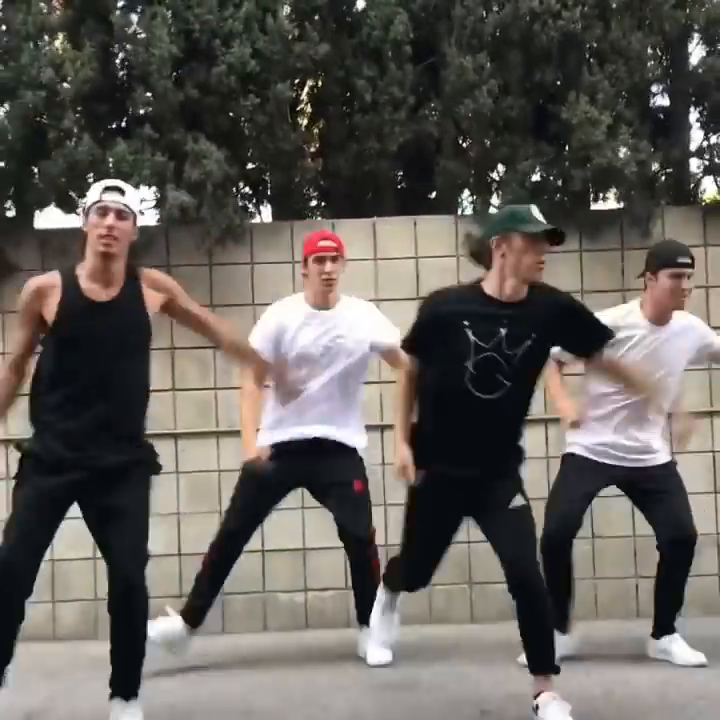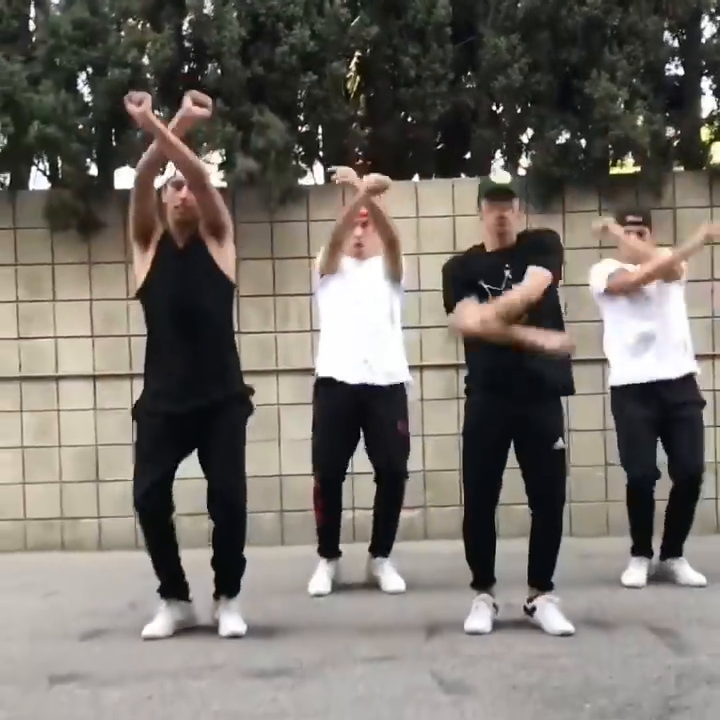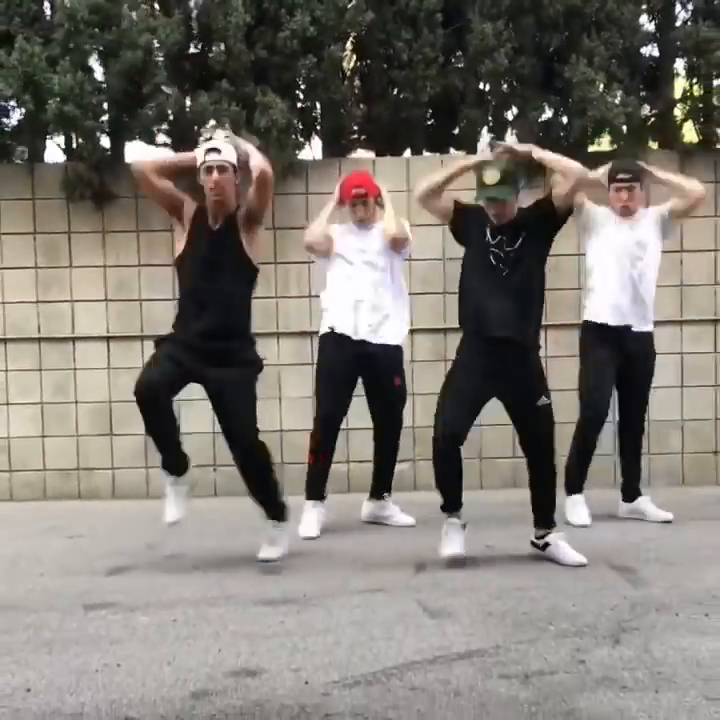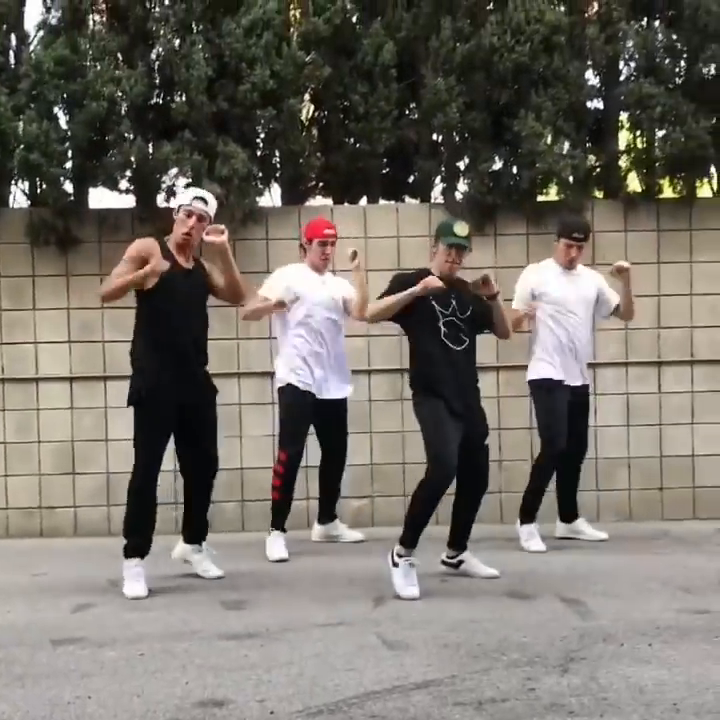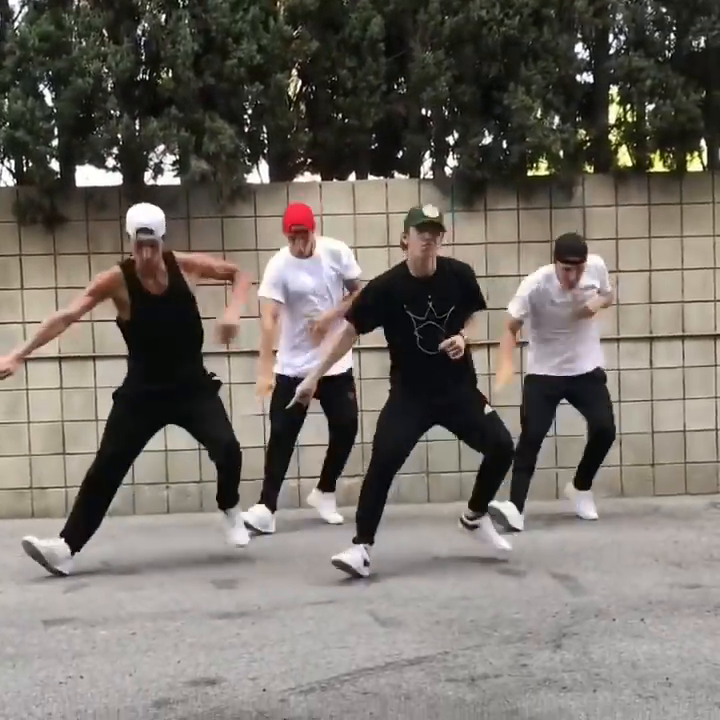
dt=0.7s
person 1, frame 1
left shoulder: (151, 287)
right shoulder: (46, 289)
left elbow: (211, 327)
left wrist: (262, 363)
left hip: (121, 461)
right hip: (52, 457)
left knee: (128, 580)
person 1, frame 2
left shoulder: (217, 235)
right shoulder: (149, 240)
left elbow: (201, 176)
right elbow: (143, 180)
left wrist: (157, 127)
right wrist: (172, 128)
left hip: (222, 398)
right hip: (162, 400)
left knee: (228, 501)
right knee: (150, 502)
left ankle: (227, 598)
right ankle: (175, 600)
person 1, frame 3
left shoulder: (247, 220)
right shoulder: (186, 212)
left elbow: (266, 175)
right elbow: (142, 168)
left wrist: (241, 146)
right wrist: (189, 158)
left hip: (231, 349)
right hip: (184, 341)
left knee: (242, 436)
right knee: (149, 389)
left ankle: (278, 521)
right ankle: (176, 471)
person 1, frame 4
left shoulder: (202, 267)
right shoulder: (147, 249)
left elbow: (237, 296)
right elbow: (107, 293)
left wrist: (223, 250)
right wrist: (145, 273)
left hip: (195, 380)
right hip: (155, 380)
left knee: (203, 464)
right knee: (148, 465)
left ankle: (192, 544)
right ankle: (135, 560)
person 1, frame 5
left shoulder: (185, 265)
right shoulder: (114, 277)
left elbow: (237, 274)
right elbow: (66, 315)
left wrist: (234, 309)
left hip: (192, 385)
right hip: (142, 389)
left knee: (227, 450)
right knee: (106, 468)
left ankle: (230, 513)
right ankle: (66, 547)
person 2, frame 1
left shoulder: (556, 306)
right shoulder: (443, 306)
left elbow: (605, 358)
right elbow: (411, 370)
left wrist: (655, 394)
right wrist: (401, 441)
left hip: (499, 469)
right hip: (446, 466)
left knee: (526, 576)
right knee: (415, 571)
right ankle: (389, 593)
person 2, frame 2
left shoulder: (542, 245)
right shoulder: (460, 267)
left elbow: (531, 290)
right elbow: (466, 324)
left wrist: (488, 315)
right wrist: (534, 337)
left hip: (541, 395)
right hip: (487, 399)
left knee: (548, 503)
right knee: (479, 504)
left ankle: (540, 595)
right ankle: (483, 595)
person 2, frame 3
left shoulder: (537, 220)
right shoulder: (472, 220)
left elbow: (576, 175)
right elbow: (424, 195)
left wrist: (528, 151)
right wrist: (469, 162)
left hip: (522, 352)
right hip: (476, 350)
left knee: (540, 447)
right knee: (446, 434)
left ankle: (545, 534)
right ankle: (452, 519)
person 2, frame 4
left shoulder: (469, 294)
right shoulder: (410, 282)
left elbow: (504, 332)
right elbow: (372, 313)
left wrist: (491, 295)
right wrist: (419, 289)
left hip: (467, 397)
right hip: (432, 396)
left knee: (476, 479)
right knee: (442, 470)
left ankle: (455, 553)
right ankle: (403, 552)
person 2, frame 5
left shoulder: (459, 274)
right shoulder: (385, 286)
right elbow: (350, 330)
left wrist: (463, 337)
right wrist: (315, 375)
left hip: (454, 385)
right hip: (408, 391)
left knee: (501, 448)
right knee: (383, 465)
left ankle: (476, 516)
right ankle: (361, 548)
person 3, frame 1
left shoulder: (364, 316)
right shoulder: (281, 315)
left elbow: (404, 360)
right elbow: (252, 378)
right wrist: (250, 436)
left hip: (339, 445)
right hip: (282, 442)
left knee: (359, 536)
right knee: (234, 530)
left ankle: (367, 628)
right ankle: (187, 619)
person 3, frame 2
left shoulder: (388, 271)
right shoulder: (331, 268)
left elbow: (392, 239)
right elbow: (338, 234)
left wrist: (372, 198)
right wrist: (361, 194)
left hip: (386, 384)
right hip: (334, 384)
left knee: (393, 474)
right knee: (327, 476)
left ankle: (381, 559)
right ankle: (327, 560)
person 3, frame 3
left shoulder: (391, 229)
right shoulder: (334, 232)
left elbow: (398, 237)
right elbow: (312, 242)
left wrist: (386, 202)
right wrist: (331, 210)
left hip: (384, 337)
right hip: (340, 333)
left knee: (389, 421)
right knee: (327, 416)
left ankle: (379, 499)
right ankle: (313, 503)
person 3, frame 4
left shoulder: (339, 285)
right shoulder: (287, 276)
left elbow: (362, 312)
right elbow: (248, 313)
left wrist: (358, 272)
right wrist: (270, 304)
left hip: (335, 384)
right hip: (296, 380)
left knee: (336, 453)
right knee: (291, 452)
left ankle: (326, 522)
right ankle: (276, 531)
person 3, frame 5
left shoulder: (337, 252)
right shoulder: (278, 266)
left elbow: (356, 291)
right elbow: (268, 322)
left wrist: (332, 317)
right wrist: (267, 370)
left hip: (336, 360)
right hip: (292, 364)
left knee: (346, 426)
right knee: (281, 436)
left ankle: (323, 492)
right ankle: (265, 508)
person 4, frame 1
right shoulder: (608, 324)
right elbow: (552, 362)
right wrist: (563, 404)
left hip: (650, 455)
right hip: (590, 451)
left knee: (679, 540)
right knee: (556, 536)
left ankle: (664, 636)
right ankle: (557, 631)
person 4, frame 2
left shoulder: (670, 269)
right shoulder: (604, 272)
left elbow: (668, 264)
right elbow: (639, 277)
left wrist: (621, 235)
left hip: (679, 379)
right hip: (631, 385)
right knee: (641, 476)
left ankle: (672, 556)
right ankle: (640, 556)
person 4, frame 3
left shoulder: (656, 218)
right shoulder: (594, 216)
left elbow: (697, 194)
left wrist: (654, 172)
right wrist: (602, 174)
left hip: (640, 331)
right hip: (601, 328)
left knee: (633, 417)
right knee: (594, 411)
left ankle: (632, 498)
right ankle: (573, 493)
person 4, frame 4
left shoulder: (593, 279)
right shoulder: (536, 273)
left elbow: (625, 314)
right elbow: (512, 322)
left wrist: (626, 281)
right wrist: (522, 314)
left hip: (578, 378)
right hip: (548, 376)
left knee: (576, 452)
right knee: (555, 446)
left ankle: (569, 520)
right ankle: (526, 523)
person 4, frame 5
left shoulder: (597, 266)
right shoulder: (536, 283)
left elbow: (608, 293)
right elbow: (511, 324)
left wrist: (598, 304)
right wrist: (505, 365)
left hip: (586, 368)
right hip: (543, 372)
left knee: (604, 428)
right knee: (531, 436)
left ankle: (580, 489)
right ankle: (513, 506)
